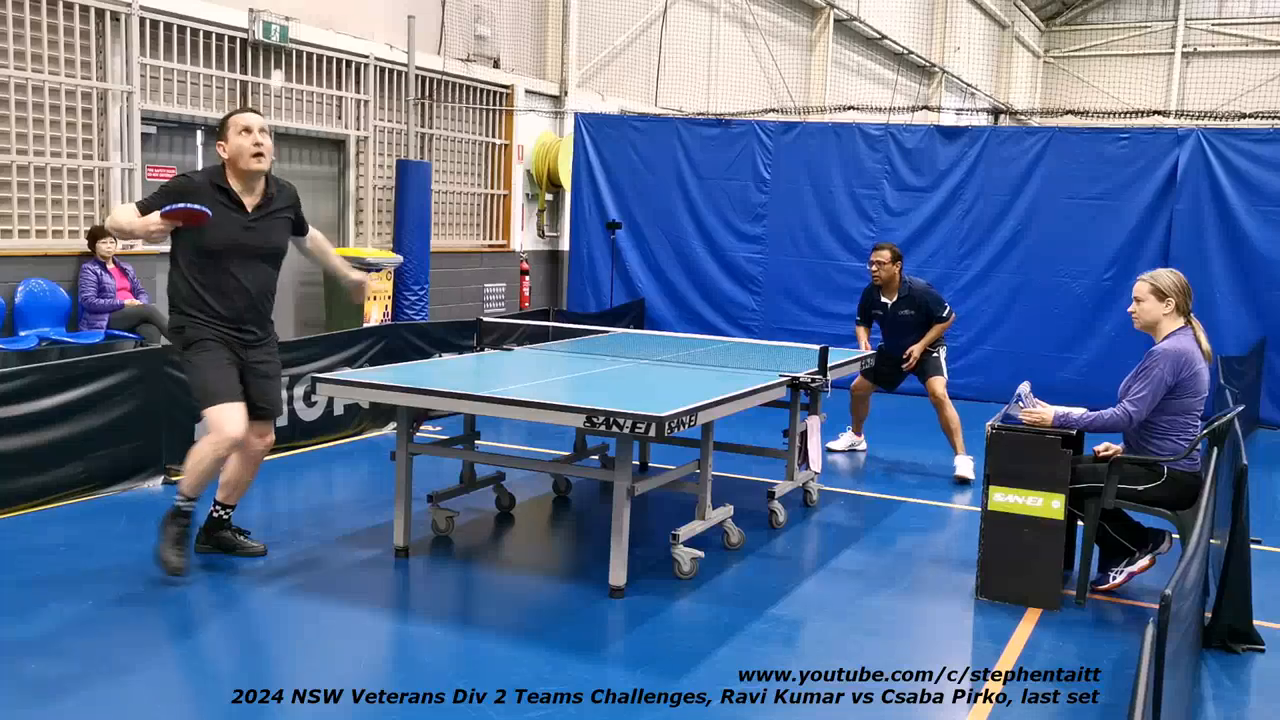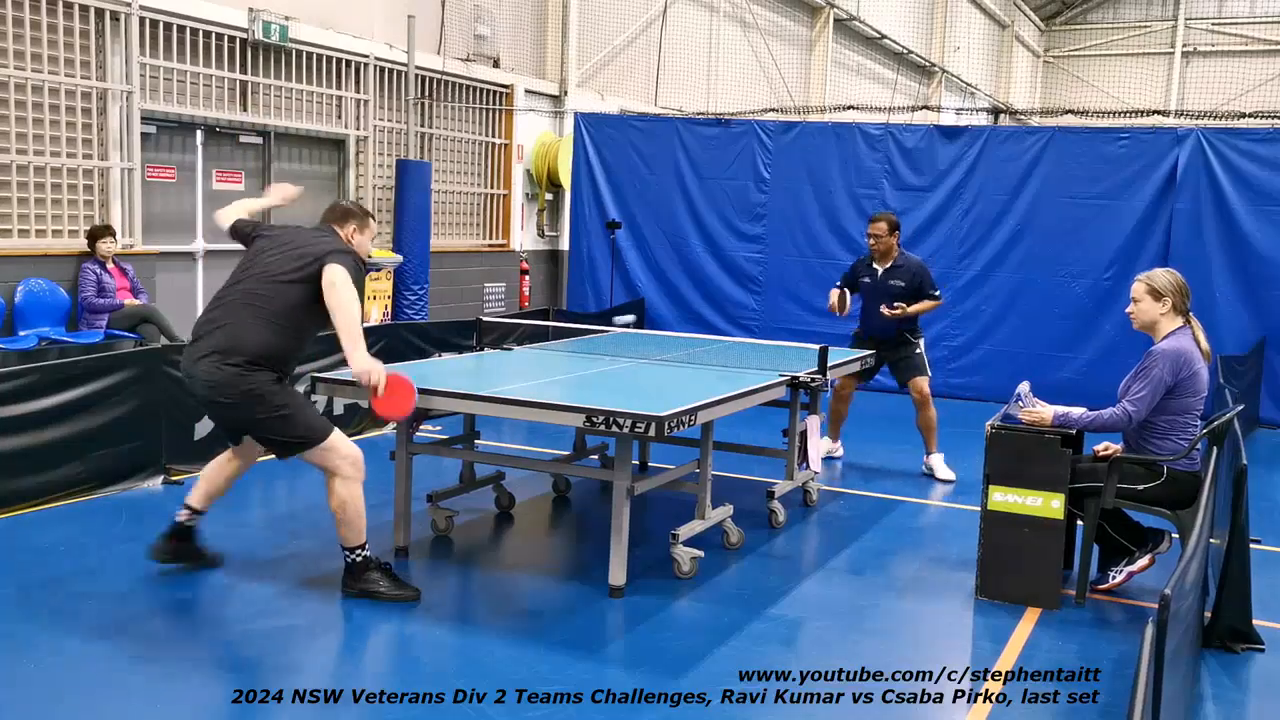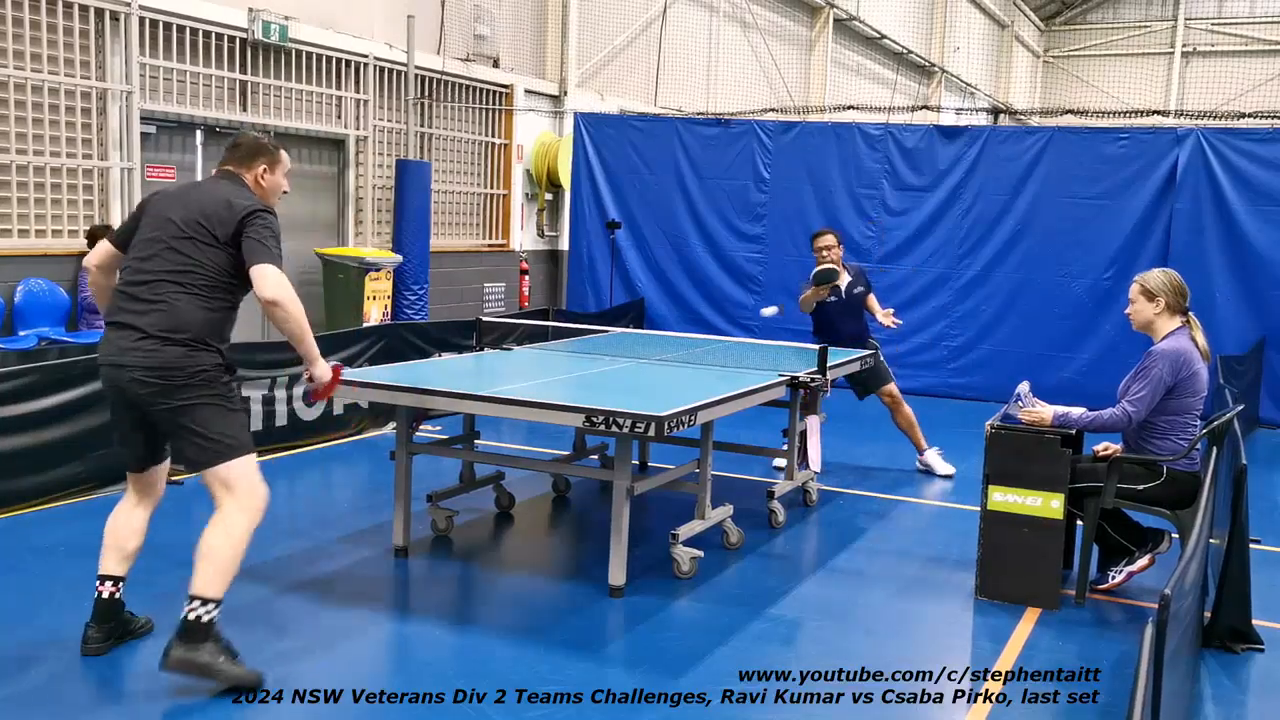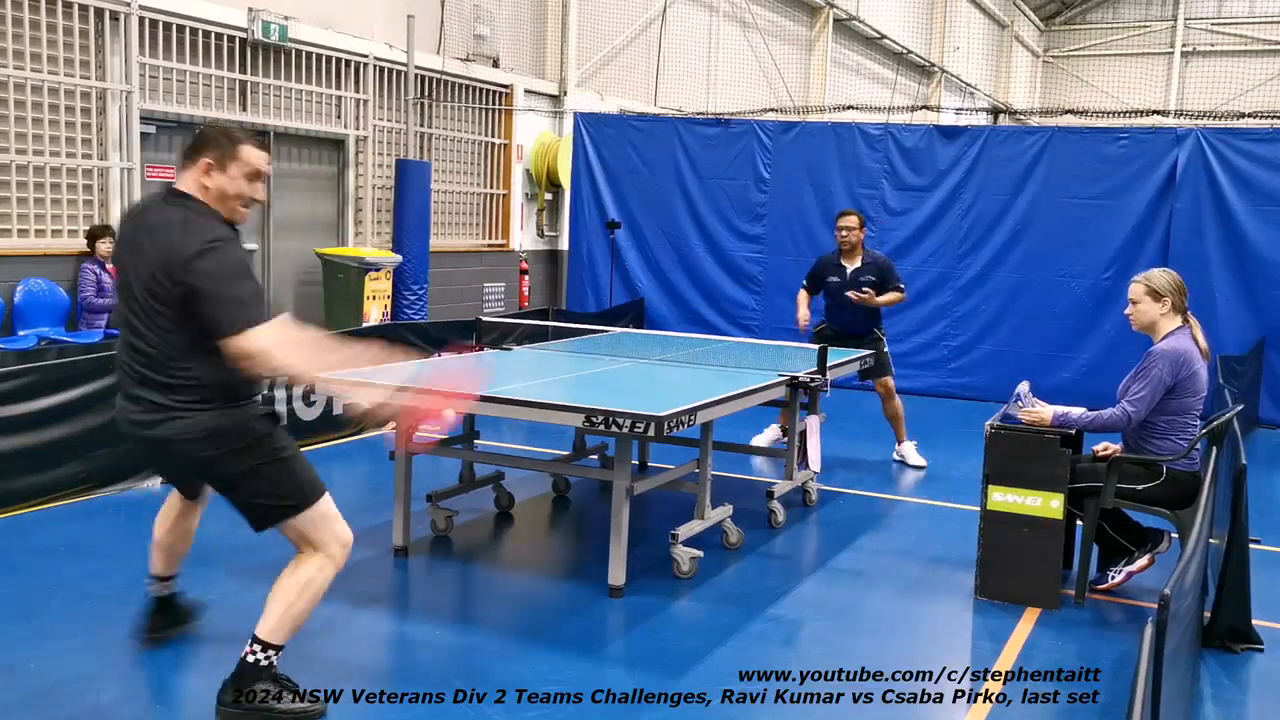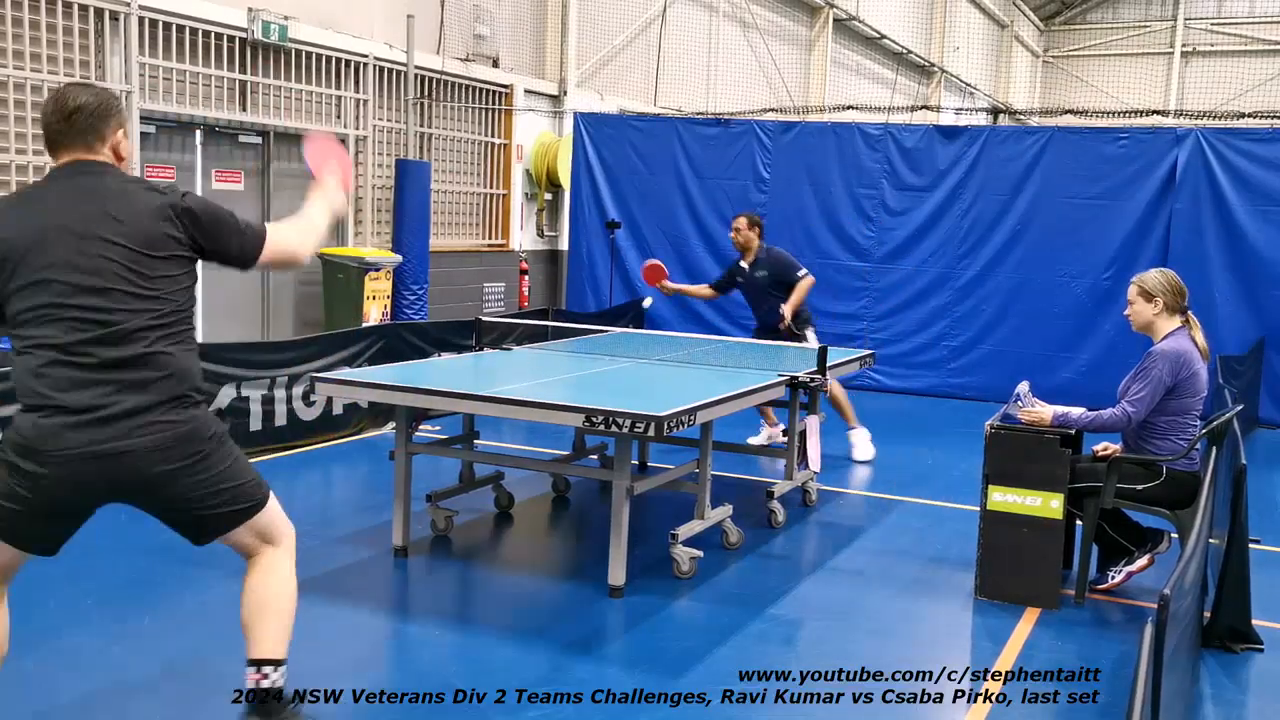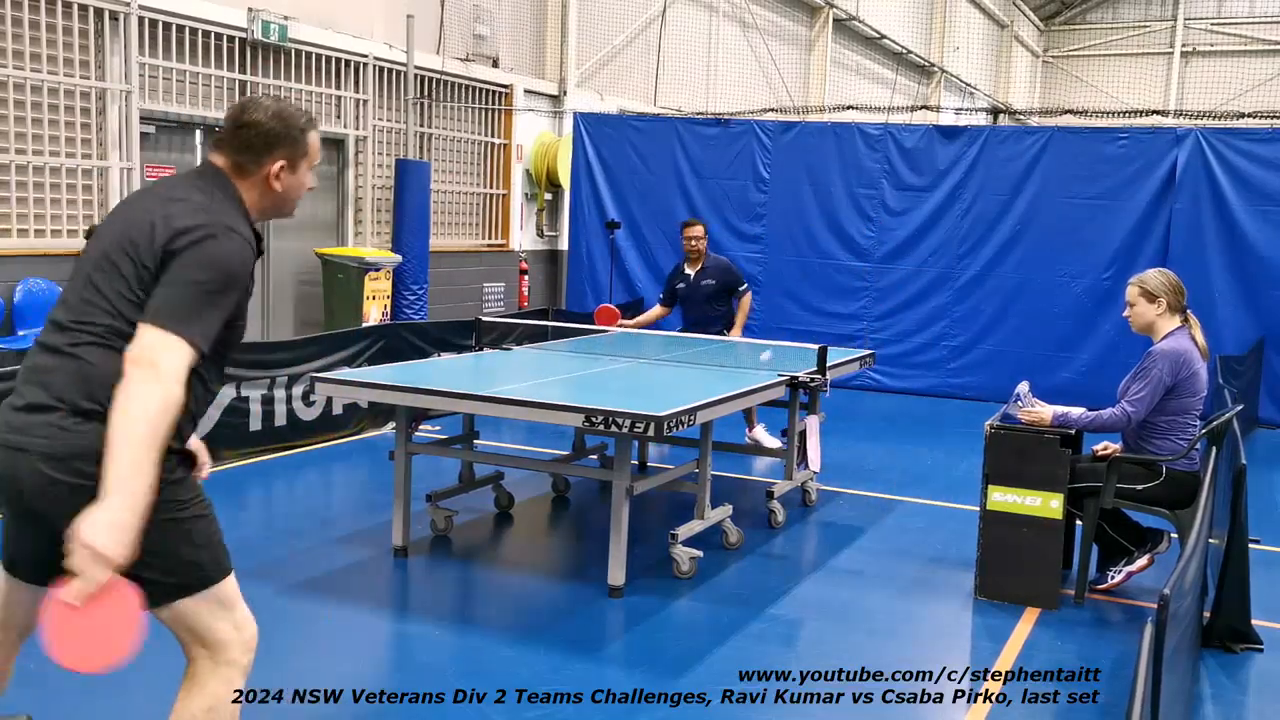
dt=0.5s
person 1, frame 1
left shoulder: (284, 196)
right shoulder: (190, 188)
left elbow: (307, 237)
right elbow: (120, 219)
left wrist: (347, 274)
right wrist: (145, 226)
left hip: (257, 339)
right hip: (203, 334)
left knee: (259, 439)
right knee: (231, 430)
left ankle: (217, 525)
right ankle: (179, 516)
person 1, frame 2
left shoulder: (277, 236)
right shoulder: (340, 253)
left elbow: (226, 216)
right elbow: (337, 284)
left wrist: (271, 198)
right wrist: (358, 354)
left hip: (203, 363)
right hip: (245, 378)
left knee: (243, 450)
right knee: (345, 463)
left ankle: (180, 533)
right ankle: (361, 570)
person 1, frame 3
left shoulder: (162, 199)
right shoulder: (252, 212)
left elbow: (98, 262)
right elbow: (272, 292)
right wrist: (314, 359)
left hip: (119, 360)
right hip: (183, 367)
left knee: (143, 488)
right knee: (244, 497)
left ankle: (105, 614)
right ankle: (195, 636)
person 1, frame 4
left shoulder: (145, 216)
right shoulder: (208, 247)
right elbow: (260, 348)
left hip: (149, 419)
right hip: (210, 427)
left knee: (188, 493)
right knee: (328, 543)
left ankle: (162, 604)
person 1, frame 5
right shoulder: (169, 209)
right elbow: (291, 249)
right wrist: (326, 202)
left hip: (53, 444)
right hip: (169, 435)
right knee: (273, 541)
person 1, frame 6
left shoulder: (169, 198)
right shoulder: (222, 242)
right elbow: (154, 369)
left wrist: (173, 436)
right wrist: (119, 507)
right hip: (99, 456)
right knee: (227, 640)
person 2, frame 1
left shoulder: (1169, 353)
right shoulder: (1178, 345)
left elbow: (1127, 416)
left wrist: (1059, 418)
right wrist: (1124, 447)
left hip: (1168, 476)
right hip: (1163, 464)
left knee: (1067, 480)
right knee: (1068, 467)
left ankle: (1142, 543)
right ankle: (1119, 557)
person 2, frame 2
left shoulder: (1168, 353)
right shoulder: (1178, 345)
left elbow: (1127, 415)
left wrist: (1058, 417)
right wrist: (1124, 446)
left hip: (1168, 475)
right hip: (1161, 462)
left knee: (1066, 481)
left ankle: (1143, 542)
right ankle: (1118, 557)
person 2, frame 3
left shoulder: (1167, 353)
right shoulder: (1178, 345)
left elbow: (1127, 416)
left wrist: (1058, 417)
right wrist: (1124, 446)
left hip: (1167, 476)
right hip: (1162, 464)
left knee: (1065, 480)
left ankle: (1143, 543)
right ankle: (1120, 557)
person 2, frame 4
left shoulder: (1168, 353)
right shoulder: (1177, 345)
left elbow: (1127, 415)
left wrist: (1058, 417)
right wrist: (1123, 446)
left hip: (1167, 475)
right hip: (1160, 463)
left knee: (1065, 480)
left ankle: (1142, 542)
right ankle: (1119, 556)
person 2, frame 5
left shoulder: (1167, 354)
right shoulder: (1177, 345)
left elbow: (1127, 416)
left wrist: (1058, 417)
right wrist: (1123, 446)
left hip: (1167, 476)
right hip: (1161, 464)
left knee: (1065, 480)
left ankle: (1141, 543)
right ankle: (1119, 556)
person 2, frame 6
left shoulder: (1167, 353)
right shoulder: (1177, 345)
left elbow: (1127, 415)
left wrist: (1058, 418)
right wrist: (1123, 445)
left hip: (1167, 476)
right hip: (1162, 465)
left knee: (1065, 480)
left ankle: (1141, 543)
right ankle: (1119, 556)
person 3, frame 1
left shoulder: (920, 290)
right shoulder: (870, 293)
left elbow: (947, 318)
right elbow: (862, 322)
left wrist: (921, 346)
right wrist: (863, 342)
left hip: (926, 350)
right hip: (891, 352)
left knee: (938, 394)
right knee: (858, 389)
left ankle: (962, 458)
right ankle: (856, 436)
person 3, frame 2
left shoulder: (914, 267)
right shoulder: (861, 265)
left elbow: (935, 300)
right elbow: (838, 288)
left wrist: (908, 312)
right wrist: (835, 298)
left hip: (904, 341)
right hip: (867, 340)
left knee: (922, 394)
right knee: (842, 389)
left ankle: (933, 458)
right ankle: (832, 442)
person 3, frame 3
left shoulder: (857, 272)
right shoulder: (816, 283)
right elbow: (804, 306)
left wrist: (879, 313)
right wrist: (814, 294)
left hip: (862, 348)
left knee: (893, 397)
left ankle: (926, 454)
person 3, frame 4
left shoulder: (879, 262)
right shoulder: (823, 263)
left elbow: (899, 294)
right elbow: (806, 290)
left wrist: (875, 301)
right wrist: (803, 310)
left hip: (868, 336)
right hip: (829, 334)
left knee: (887, 388)
left ankle: (904, 445)
right ankle: (779, 429)
person 3, frame 5
left shoulder: (775, 258)
right shoulder: (736, 269)
left elbow: (807, 280)
right elbow: (712, 291)
left wrist: (790, 308)
right wrist: (673, 288)
left hip: (795, 329)
right hip: (766, 332)
left ankle: (856, 431)
right ankle: (773, 429)
person 3, frame 6
left shoulder: (722, 266)
right shoulder: (676, 274)
left elbow: (745, 296)
right elbow: (664, 306)
left wrist: (736, 330)
right wrist: (633, 323)
left hip: (721, 337)
right hip: (690, 336)
left ankle: (754, 430)
